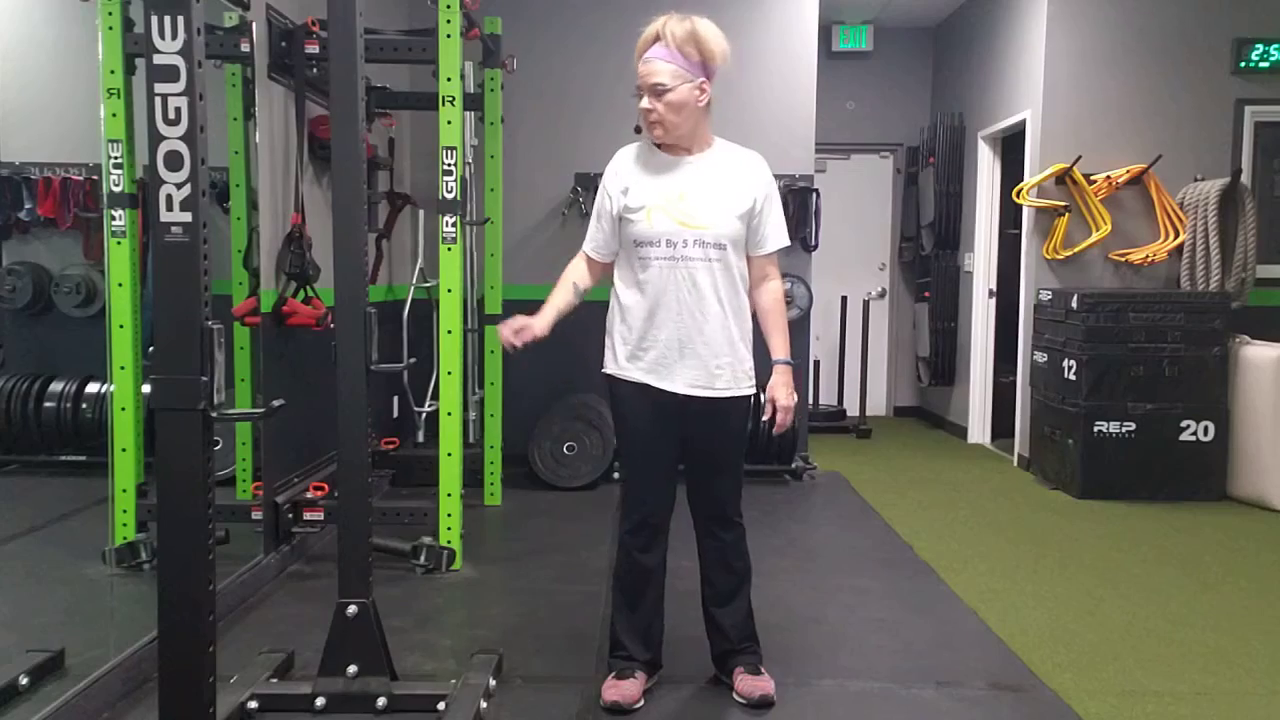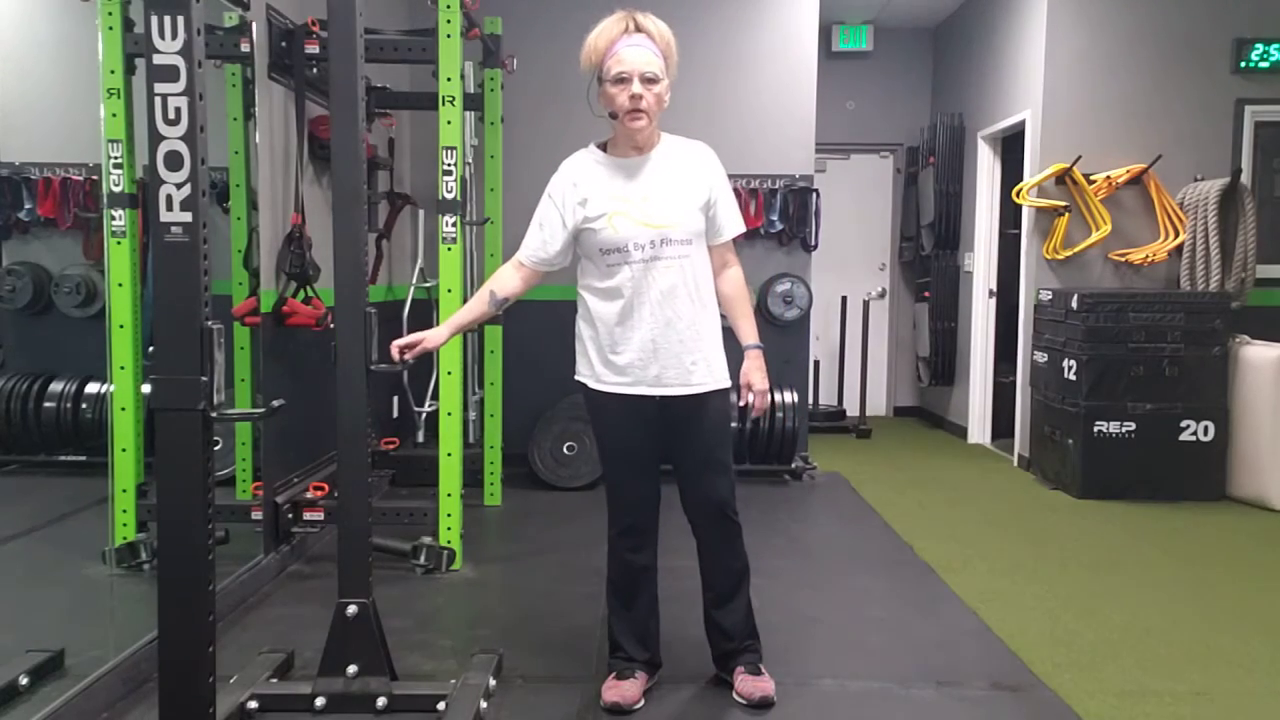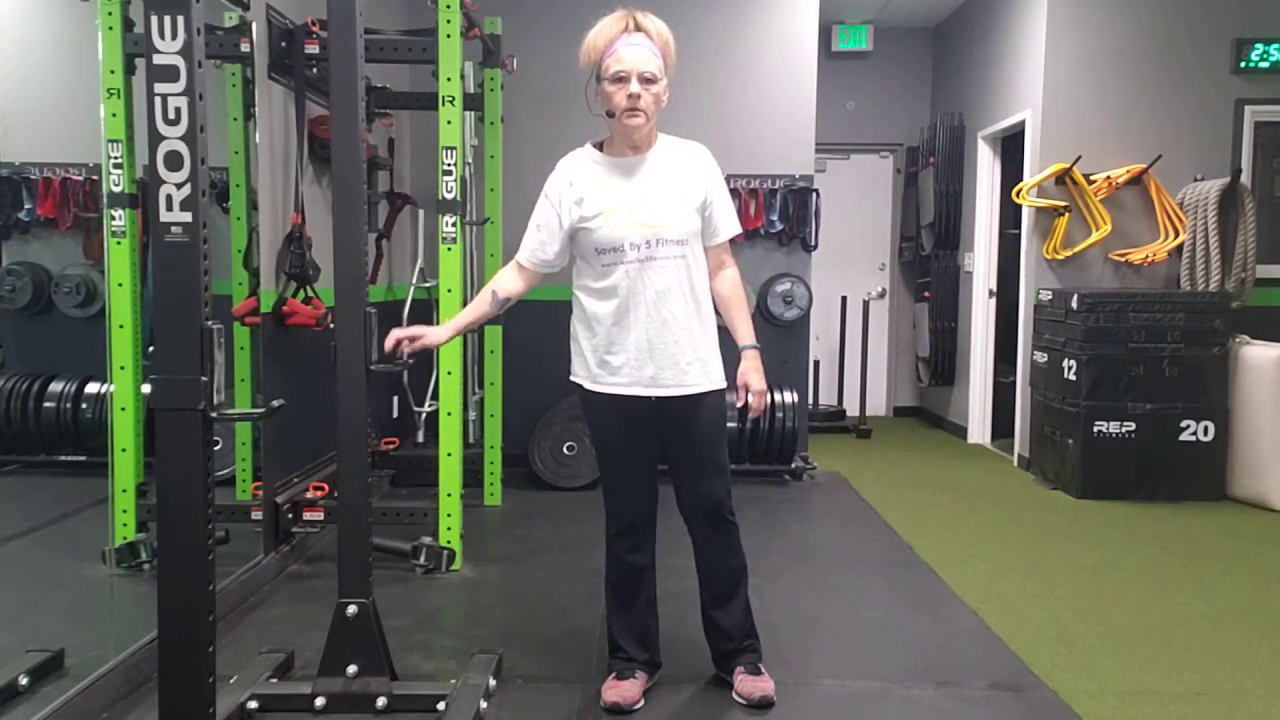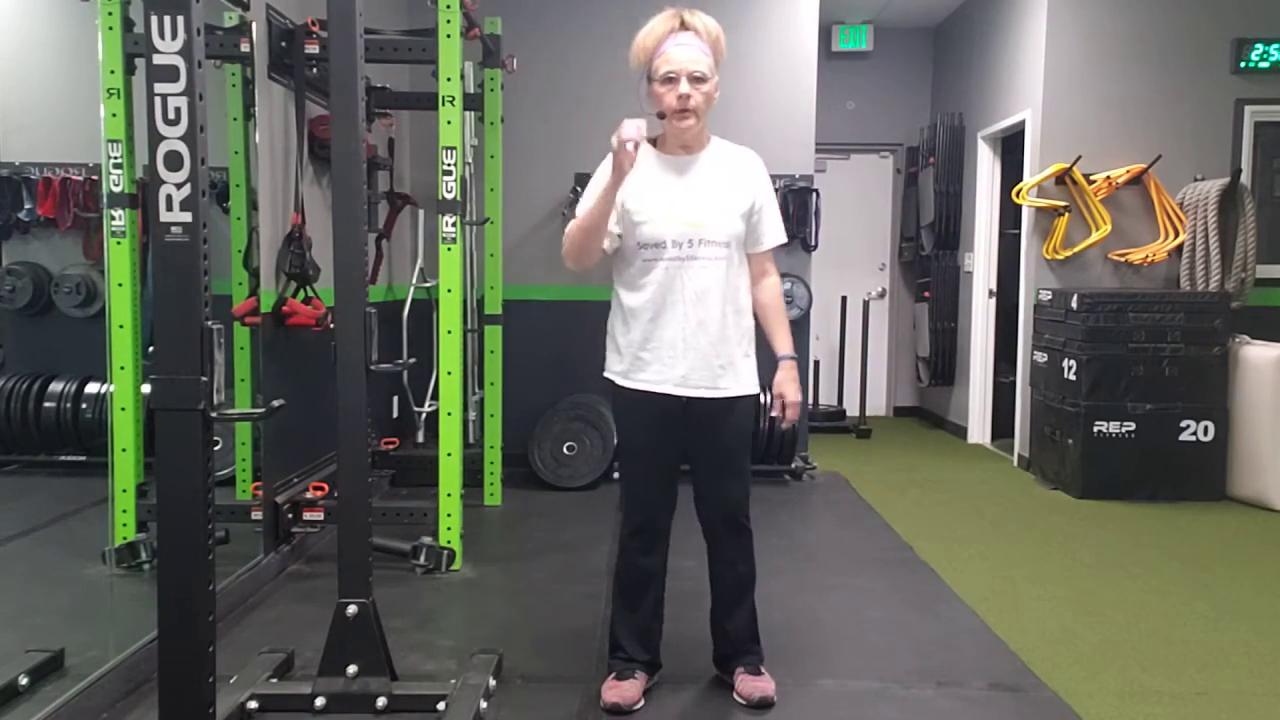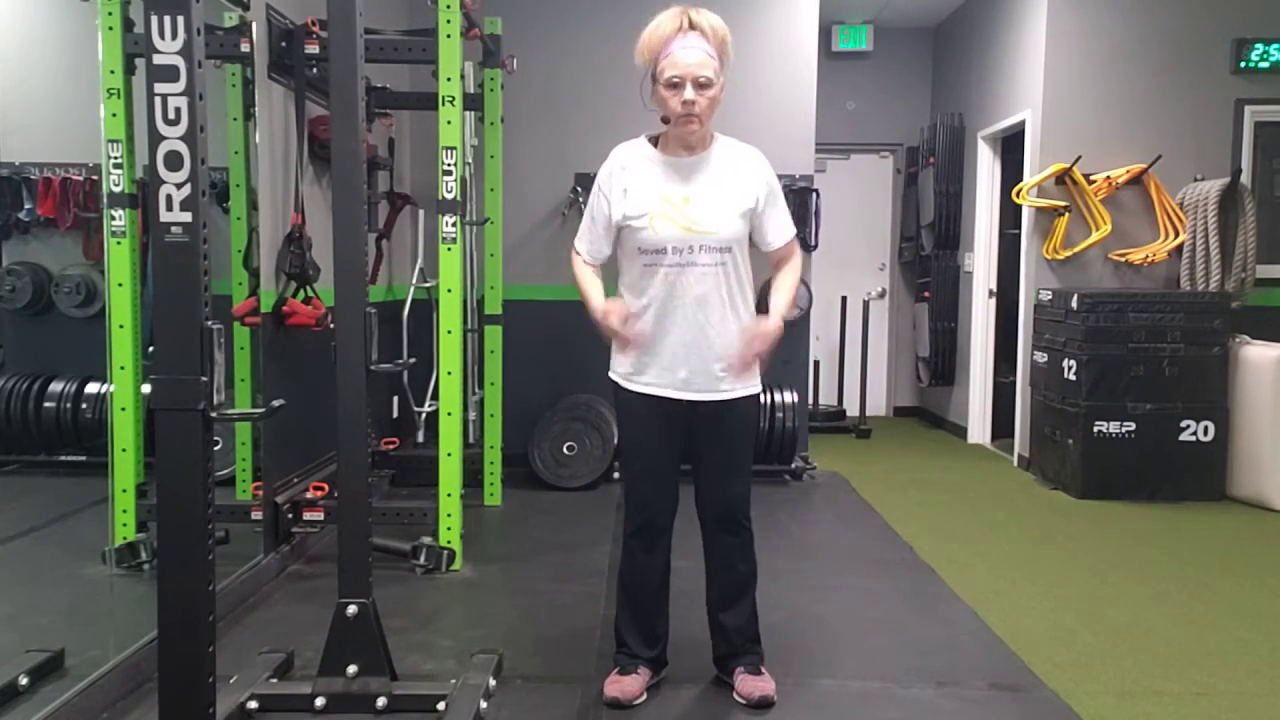
dt=1s
person 1, frame 1
left shoulder: (747, 171)
right shoulder: (626, 167)
left elbow: (764, 280)
right elbow: (591, 264)
left wrist: (782, 366)
right wrist: (542, 320)
left hip: (722, 383)
right hip: (641, 378)
left knee: (721, 521)
right knee: (642, 521)
left ankle: (738, 655)
right ankle: (633, 658)
person 1, frame 2
left shoulder: (697, 163)
right shoulder: (578, 175)
left elbow: (725, 267)
right elbow: (522, 269)
left wrist: (752, 350)
right wrist: (445, 330)
left hip: (698, 379)
right hip: (617, 383)
left knee: (717, 516)
right knee: (630, 526)
left ankle: (739, 654)
right ankle: (633, 659)
person 1, frame 3
left shoulder: (693, 163)
right shoulder: (574, 174)
left elbow: (721, 267)
right elbow: (523, 271)
left wrist: (748, 349)
right wrist: (446, 328)
left hip: (693, 378)
right hip: (612, 382)
left knee: (712, 515)
right knee: (628, 525)
left ankle: (739, 654)
right ankle: (632, 659)
person 1, frame 4
left shoulder: (744, 167)
right shoulder: (625, 166)
left elbow: (763, 275)
right elbow: (576, 257)
left wrist: (786, 360)
right wrist: (618, 175)
left hip: (726, 380)
right hip: (644, 378)
left knee: (729, 520)
right knee: (644, 524)
left ankle: (740, 655)
right ankle: (632, 659)
person 1, frame 5
left shoulder: (749, 167)
right shoulder: (624, 166)
left elbow: (787, 259)
right elbow: (584, 257)
left wrist: (773, 321)
right wrist: (600, 308)
left hip: (729, 382)
right hip: (645, 380)
left knee: (729, 520)
right knee: (647, 521)
left ankle: (741, 655)
right ankle: (638, 655)
